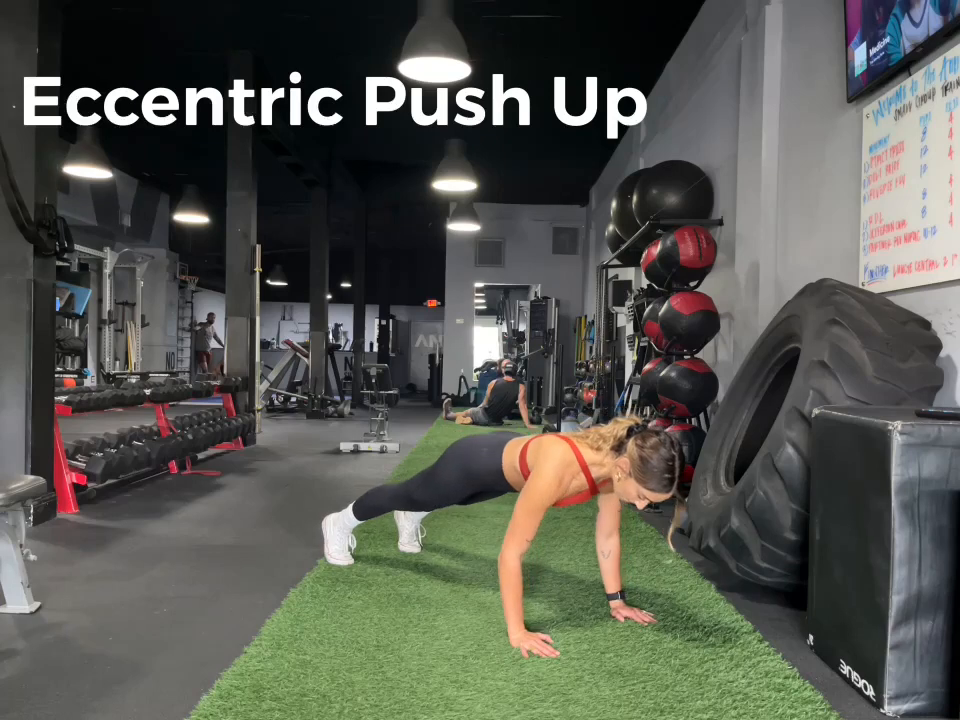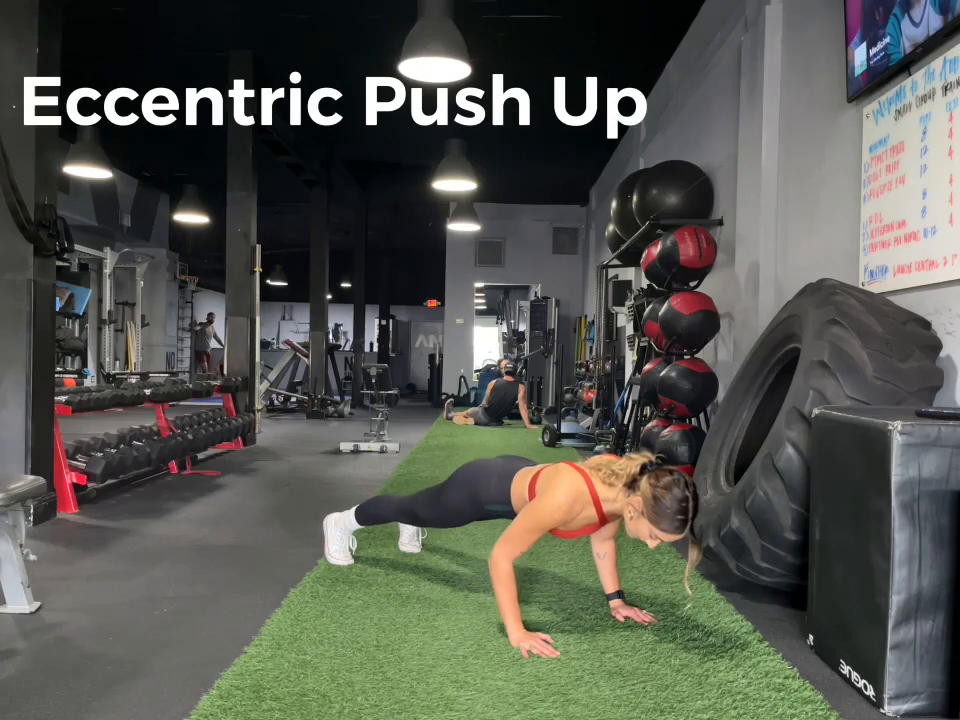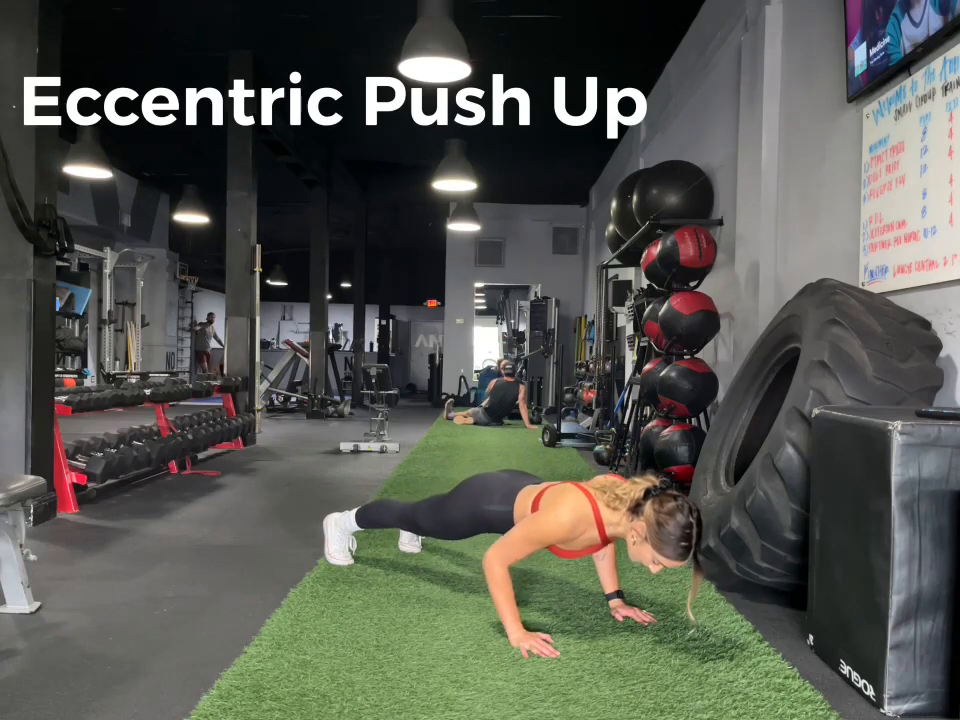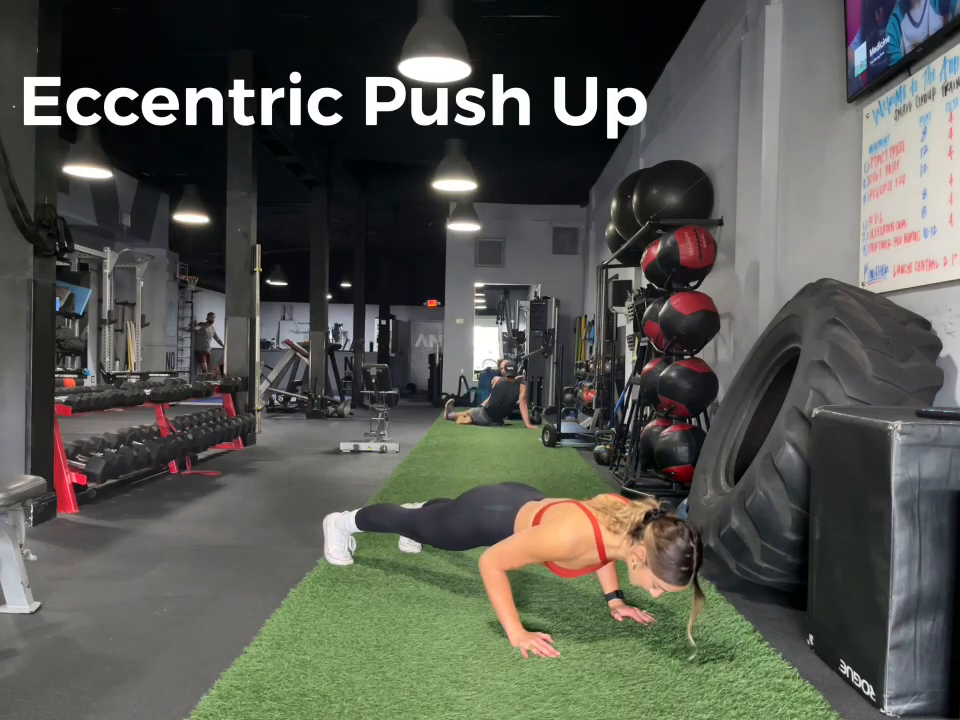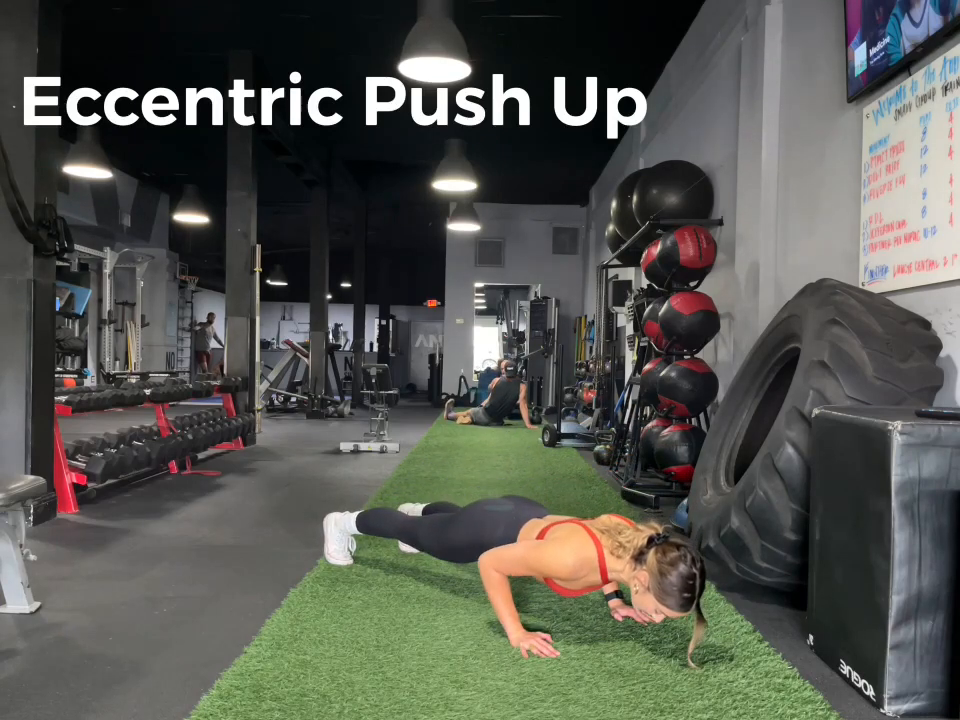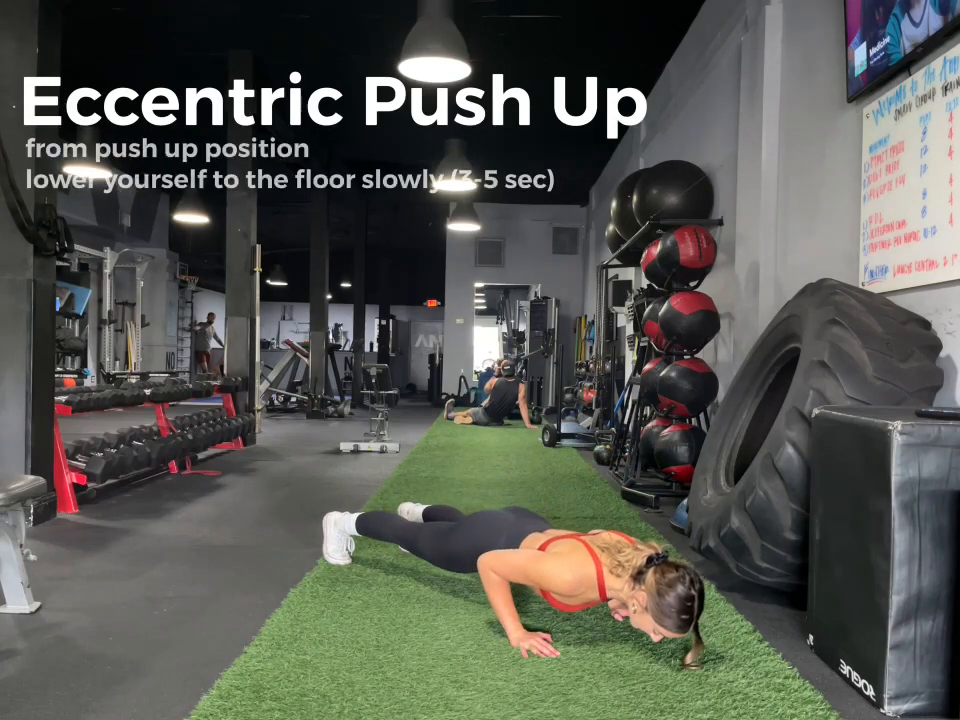
dt=0.5s
person 1, frame 1
left shoulder: (617, 461)
right shoulder: (559, 467)
left elbow: (608, 535)
right elbow: (511, 552)
left wrist: (615, 599)
right wrist: (516, 631)
left hip: (510, 458)
right hip: (476, 462)
right knee: (409, 496)
left ankle: (410, 524)
right ankle: (340, 522)
person 1, frame 2
left shoulder: (628, 486)
right shoulder: (567, 497)
left elbow: (603, 539)
right elbow: (500, 557)
left wrist: (615, 599)
right wrist: (517, 632)
left hip: (517, 477)
right hip: (484, 488)
right knee: (410, 508)
left ankle: (411, 527)
right ankle: (341, 522)
person 1, frame 3
left shoulder: (630, 503)
right shoulder: (570, 516)
left elbow: (603, 541)
right elbow: (494, 560)
left wrist: (614, 598)
right wrist: (516, 632)
left hip: (521, 492)
right hip: (486, 503)
right knee: (413, 517)
left ankle: (412, 533)
right ankle: (342, 522)
person 1, frame 4
left shoulder: (633, 521)
right shoulder: (570, 537)
right elbow: (490, 564)
left wrist: (614, 599)
right wrist: (516, 633)
left hip: (522, 504)
right hip: (487, 517)
right knee: (413, 528)
left ankle: (416, 509)
right ankle: (342, 523)
person 1, frame 5
left shoulder: (636, 541)
right shoulder: (573, 558)
right elbow: (489, 563)
left wrist: (614, 600)
right wrist: (516, 633)
left hip: (524, 518)
right hip: (488, 532)
left knee: (452, 515)
right knee: (412, 531)
left ankle: (418, 509)
right ankle: (343, 523)
person 1, frame 6
left shoulder: (638, 557)
right shoulder: (573, 575)
right elbow: (489, 564)
left wrist: (612, 600)
right wrist: (516, 634)
left hip: (526, 529)
right hip: (490, 542)
left knee: (458, 522)
right knee: (412, 538)
left ankle: (416, 511)
right ankle: (343, 522)
